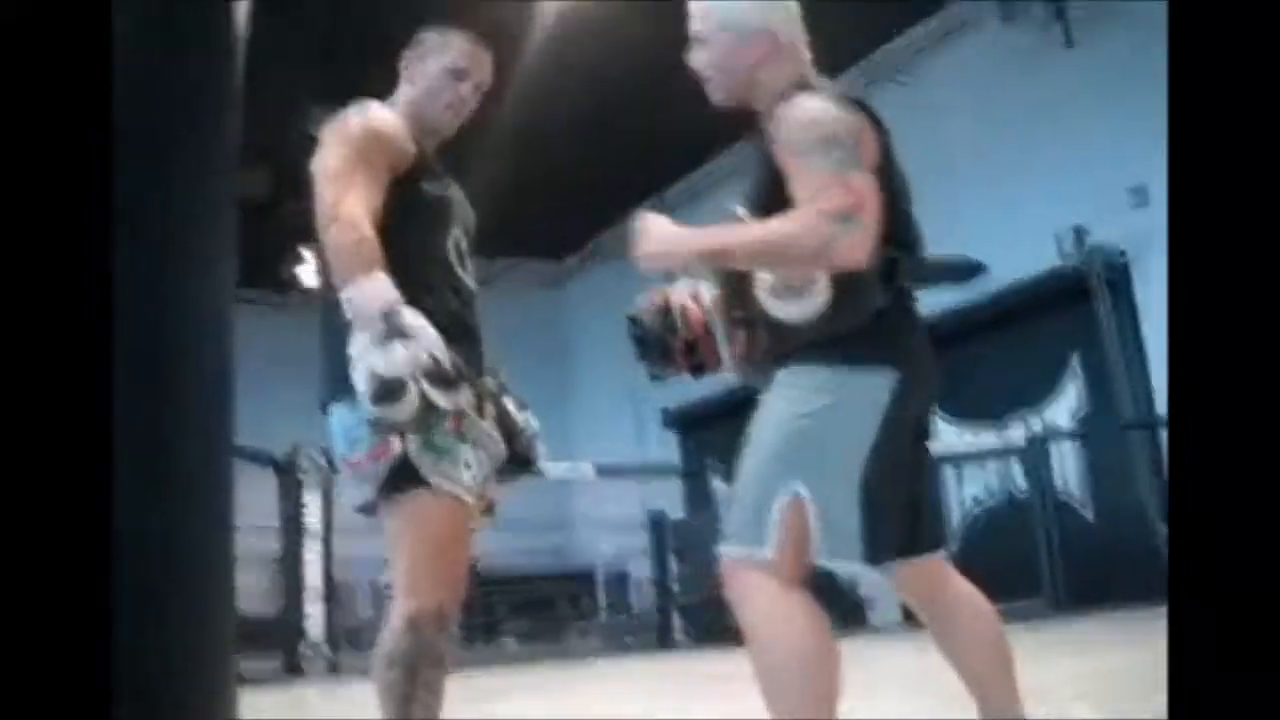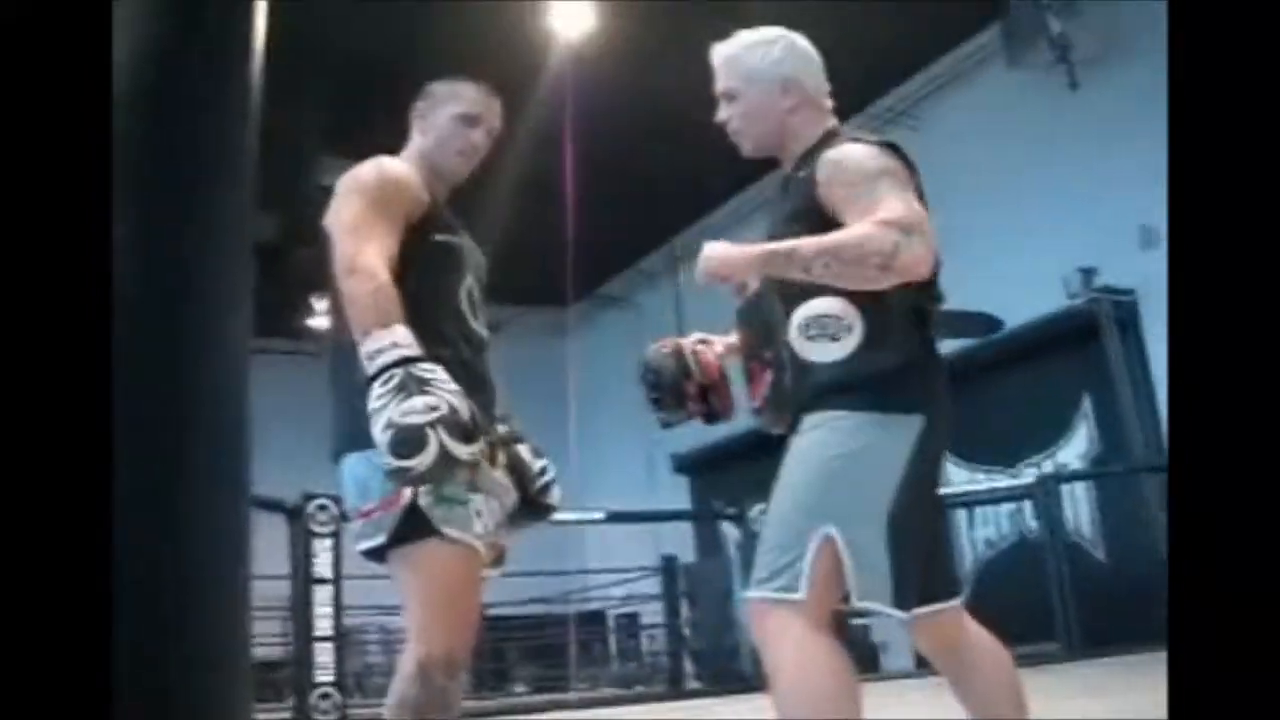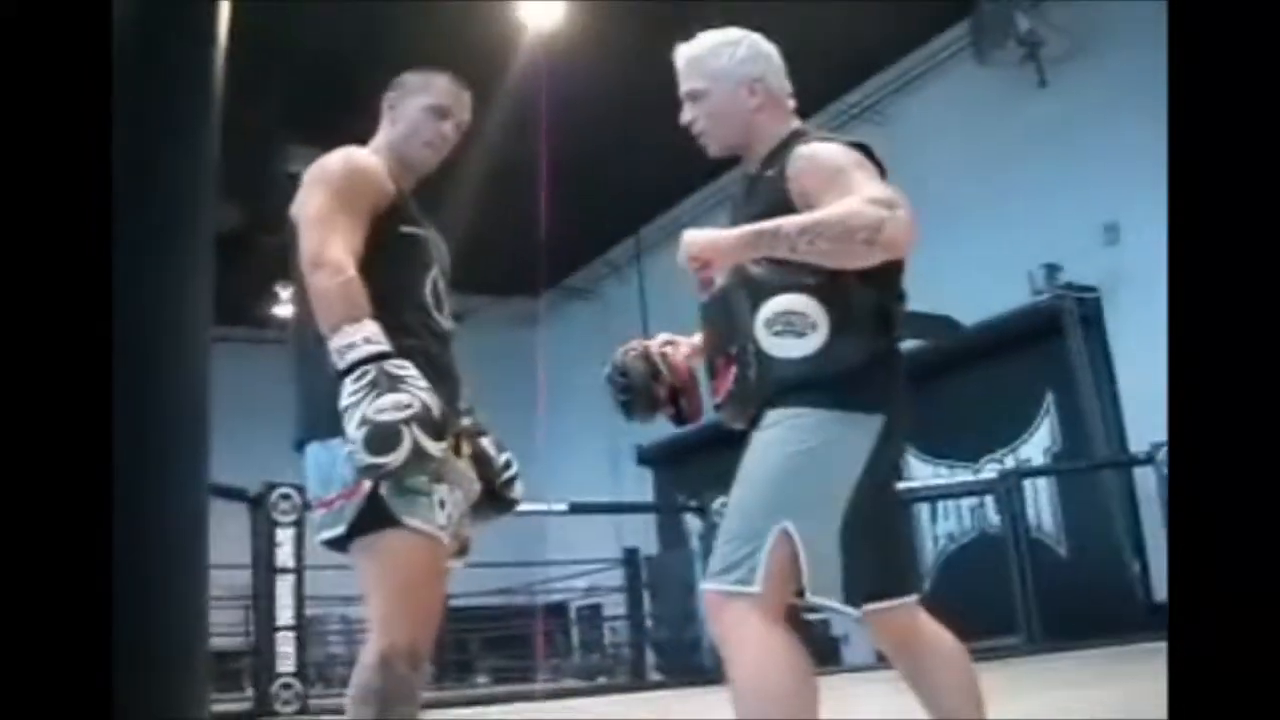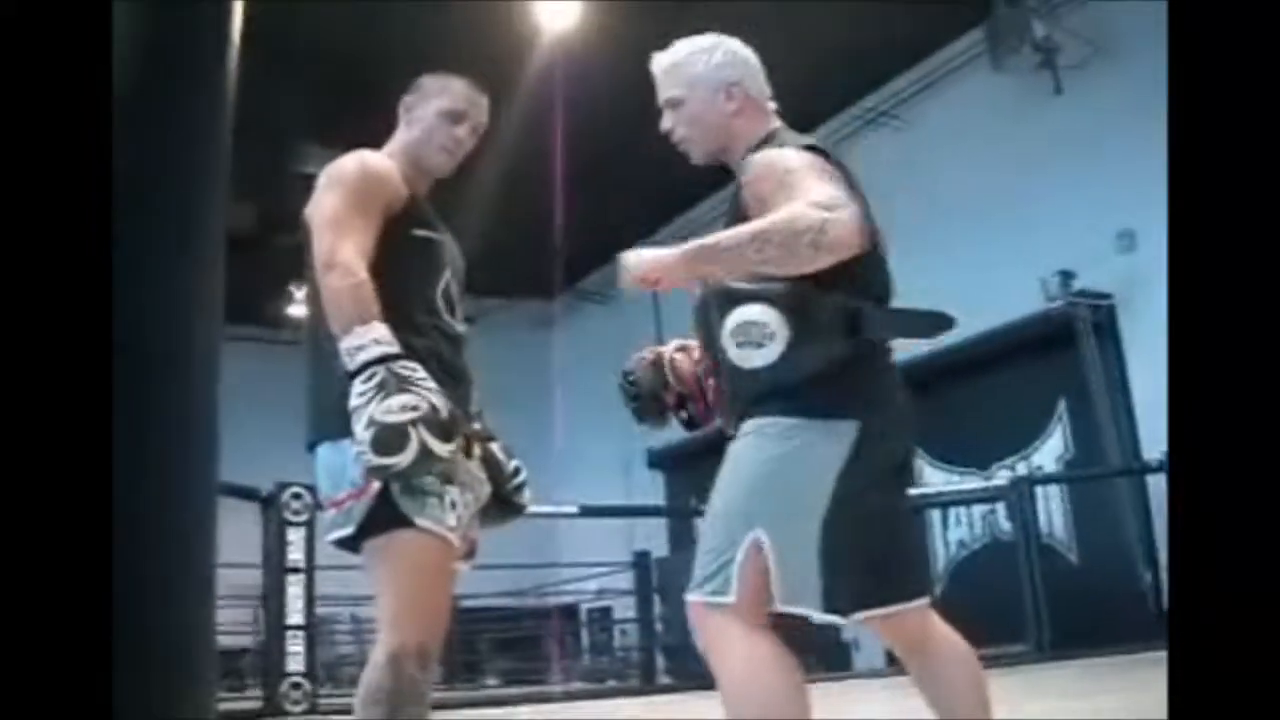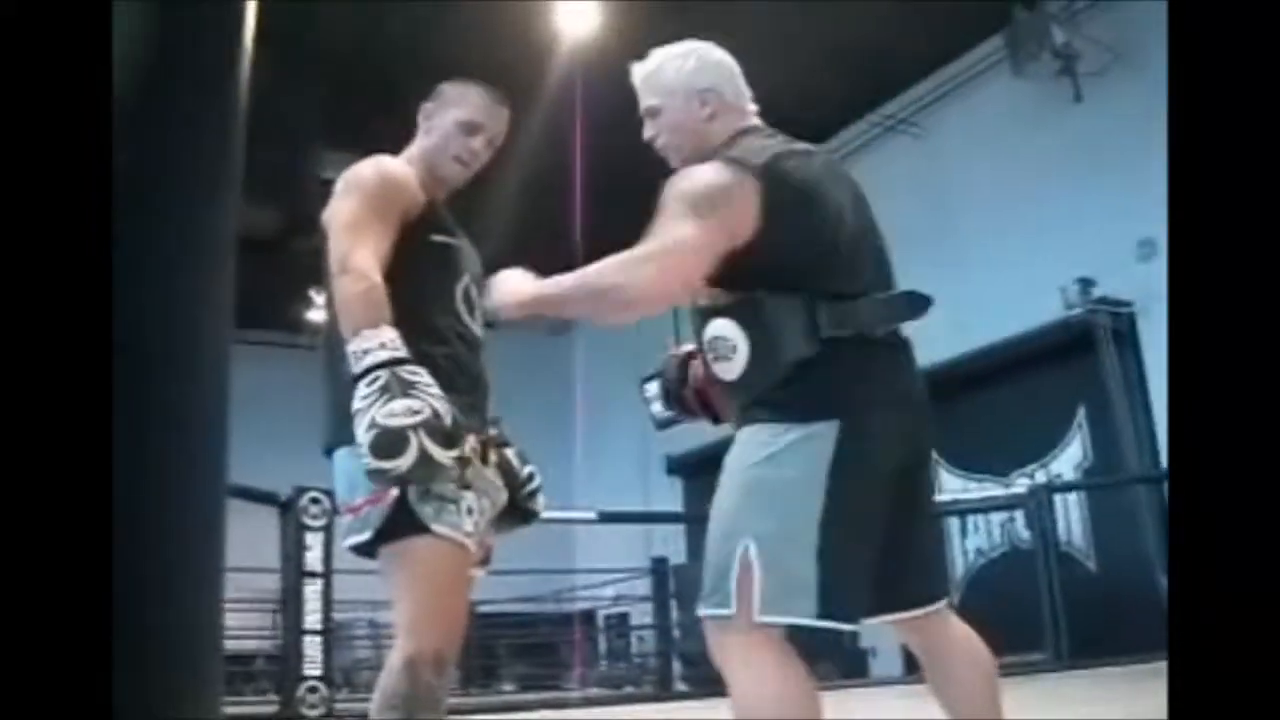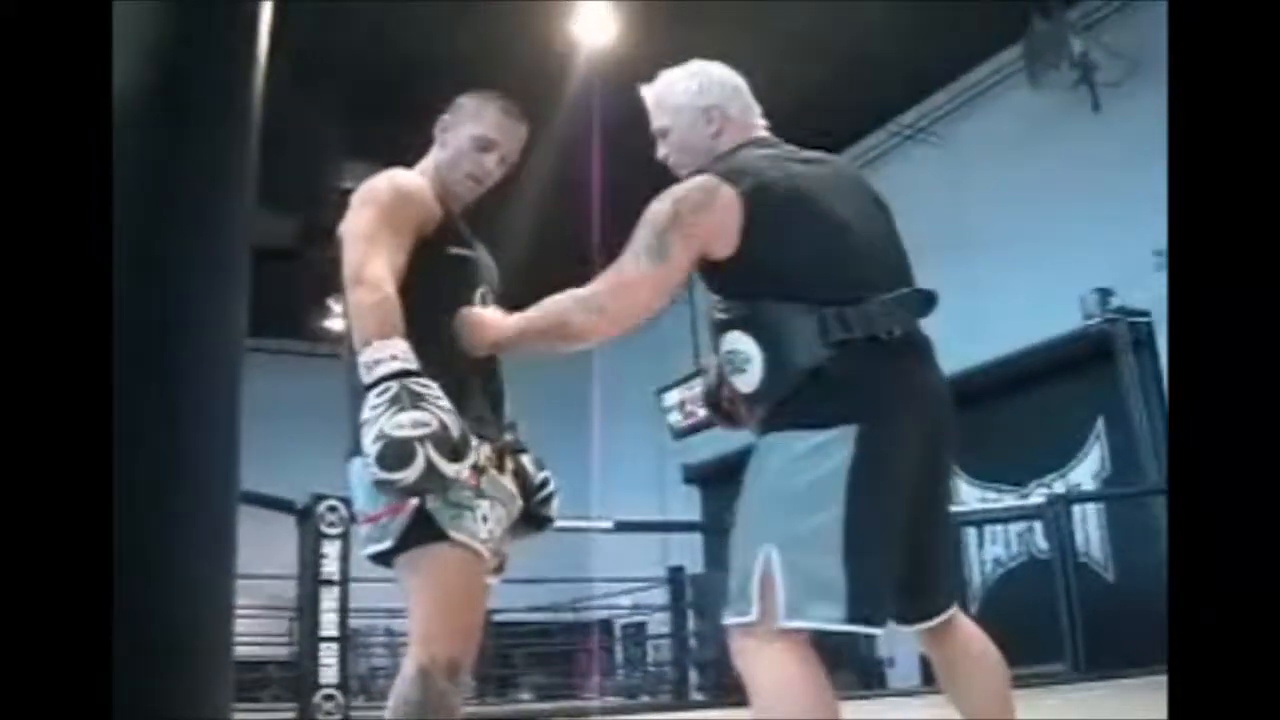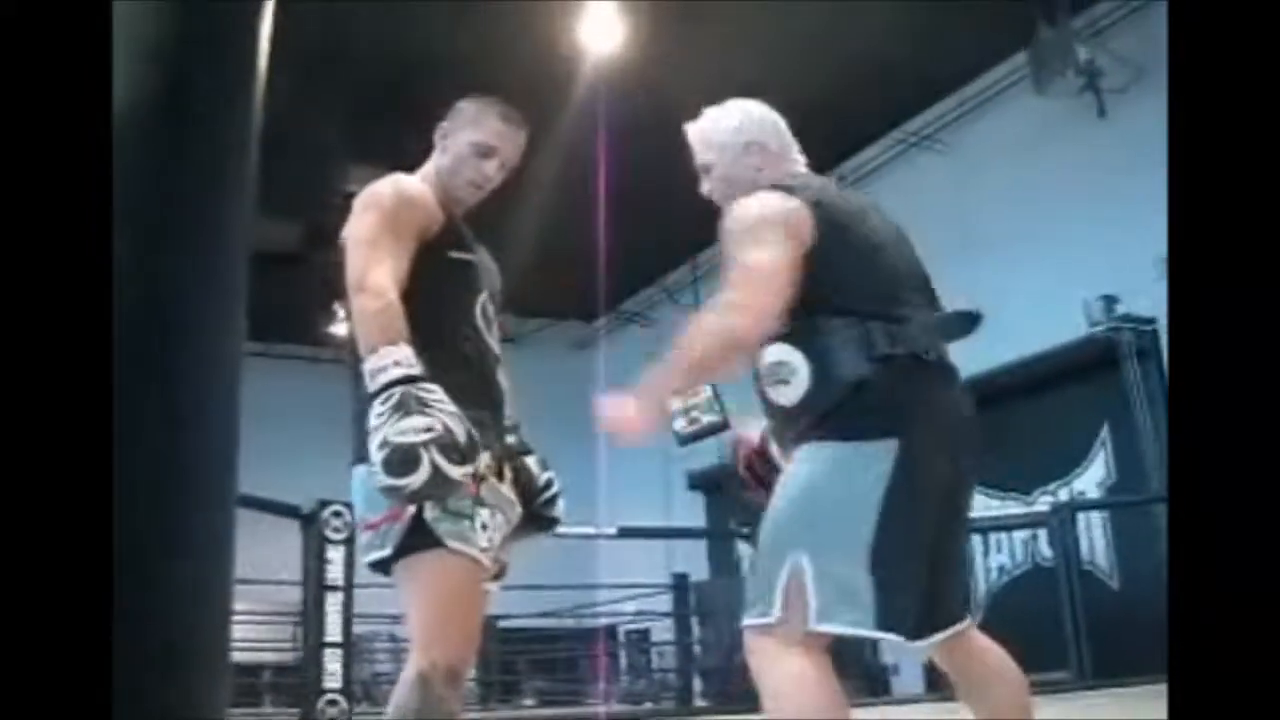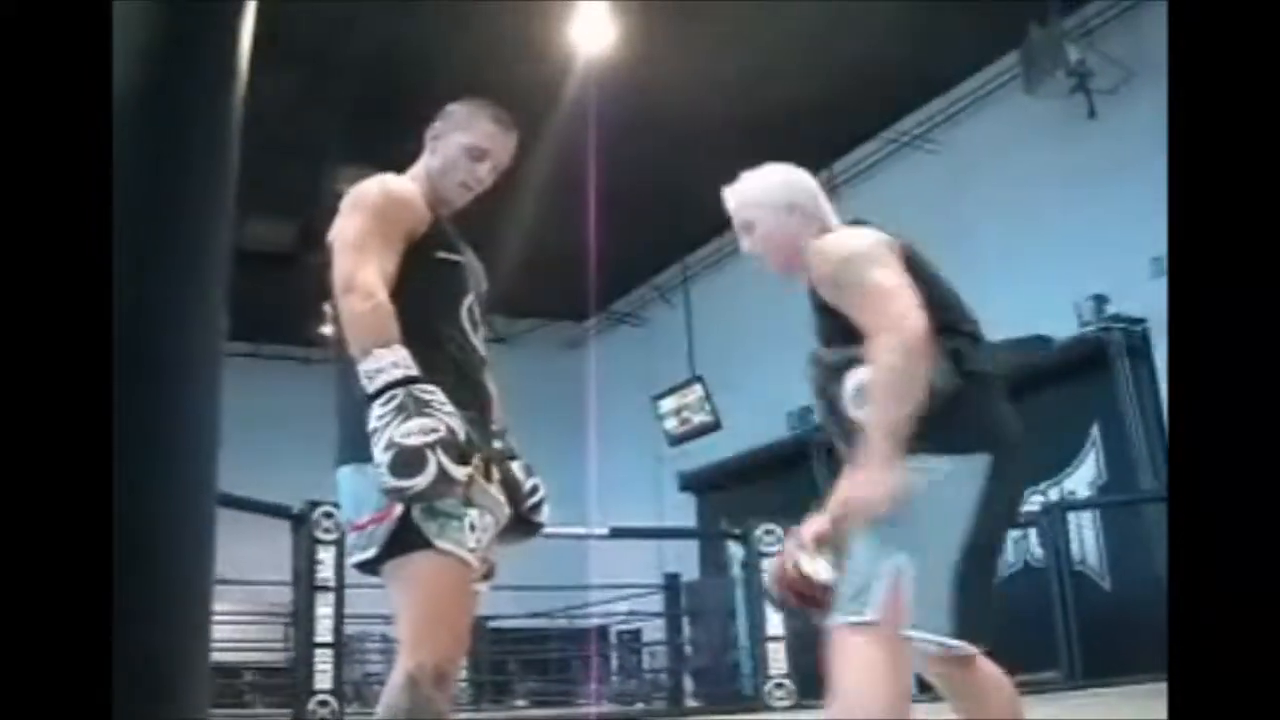
dt=0.2s
person 1, frame 1
left shoulder: (811, 118)
right shoulder: (802, 125)
left elbow: (838, 235)
left wrist: (689, 248)
right wrist: (721, 300)
left hip: (846, 369)
right hip: (848, 366)
left knee: (758, 571)
right knee: (919, 570)
person 1, frame 2
left shoulder: (849, 163)
right shoulder: (805, 182)
left elbow: (905, 249)
left wrist: (754, 257)
right wrist: (736, 346)
left hip: (869, 411)
right hip: (849, 413)
left knee: (783, 609)
right knee: (935, 617)
person 1, frame 3
left shoulder: (815, 162)
right shoulder: (765, 181)
left elbow: (889, 227)
left wrist: (738, 242)
right wrist: (702, 348)
left hip: (832, 406)
right hip: (819, 409)
left knee: (738, 603)
right knee: (893, 613)
person 1, frame 4
left shoulder: (779, 167)
right shoulder: (776, 175)
left elbow: (831, 230)
left wrist: (684, 258)
right wrist: (703, 355)
left hip: (816, 415)
right hip: (856, 410)
left knee: (722, 610)
right knee: (900, 611)
person 1, frame 5
left shoulder: (714, 183)
right shoulder: (812, 168)
left elbow: (649, 282)
left wrist: (529, 296)
right wrist: (728, 351)
left hip: (814, 414)
right hip: (887, 399)
left knee: (741, 626)
right knee: (919, 611)
person 1, frame 6
left shoulder: (701, 197)
right shoulder: (839, 177)
left elbow: (601, 310)
left wrist: (500, 329)
left hip: (830, 417)
right hip: (910, 400)
left knee: (764, 630)
right knee: (934, 615)
person 1, frame 7
left shoulder: (763, 212)
right shoulder: (858, 216)
left elbow: (744, 319)
left wrist: (646, 399)
right wrist: (787, 428)
left hip: (862, 435)
right hip: (929, 424)
left knee: (780, 636)
right knee: (944, 633)
person 1, frame 8
left shoulder: (839, 252)
right shoulder: (843, 285)
left elbow: (907, 335)
right elbow: (872, 427)
left wrist: (877, 468)
right wrist: (830, 517)
left hip: (948, 456)
right hip: (955, 457)
left knee: (862, 641)
right knee: (940, 645)
person 2, frame 1
left shoulder: (438, 181)
right shoulder: (370, 132)
right elbow: (345, 222)
left wrist: (487, 392)
right wrist: (384, 323)
left hip: (443, 390)
right hip: (392, 384)
left knee: (436, 594)
right knee: (429, 594)
person 2, frame 2
left shoulder: (448, 230)
right shoulder: (382, 182)
right elbow: (362, 274)
left wrist: (502, 440)
right wrist: (400, 374)
left hip: (456, 440)
right hip: (407, 432)
left knee: (448, 644)
right knee: (440, 643)
person 2, frame 3
left shoulder: (414, 221)
right shoulder: (349, 172)
right elbow: (328, 268)
left wrist: (466, 432)
right wrist: (372, 370)
left hip: (421, 431)
right hip: (372, 425)
left knee: (411, 636)
right knee: (402, 635)
person 2, frame 4
left shoulder: (429, 223)
right shoulder: (364, 174)
right elbow: (339, 269)
left wrist: (476, 437)
right wrist: (380, 373)
left hip: (432, 433)
right hip: (384, 427)
left knee: (419, 636)
right knee: (412, 635)
person 2, frame 5
left shoulder: (447, 229)
right shoulder: (381, 181)
right elbow: (353, 274)
left wrist: (492, 445)
right wrist: (386, 377)
left hip: (449, 439)
right hip: (403, 430)
left knee: (435, 643)
right knee: (429, 641)
person 2, frame 6
left shoulder: (465, 245)
right shoulder: (396, 194)
right elbow: (368, 286)
left wrist: (509, 448)
right wrist: (395, 391)
left hip: (466, 447)
right hip: (420, 439)
left knee: (451, 650)
right knee: (442, 648)
person 2, frame 7
left shoulder: (468, 249)
right shoulder: (398, 199)
right elbow: (371, 293)
left wrist: (513, 449)
right wrist: (402, 397)
left hip: (469, 455)
right hip: (424, 447)
left knee: (450, 656)
right knee: (441, 654)
person 2, frame 8
left shoulder: (454, 249)
right shoulder: (386, 198)
right elbow: (360, 292)
left wrist: (499, 454)
right wrist: (399, 399)
left hip: (455, 457)
right hip: (410, 452)
left knee: (440, 655)
right knee: (431, 655)
